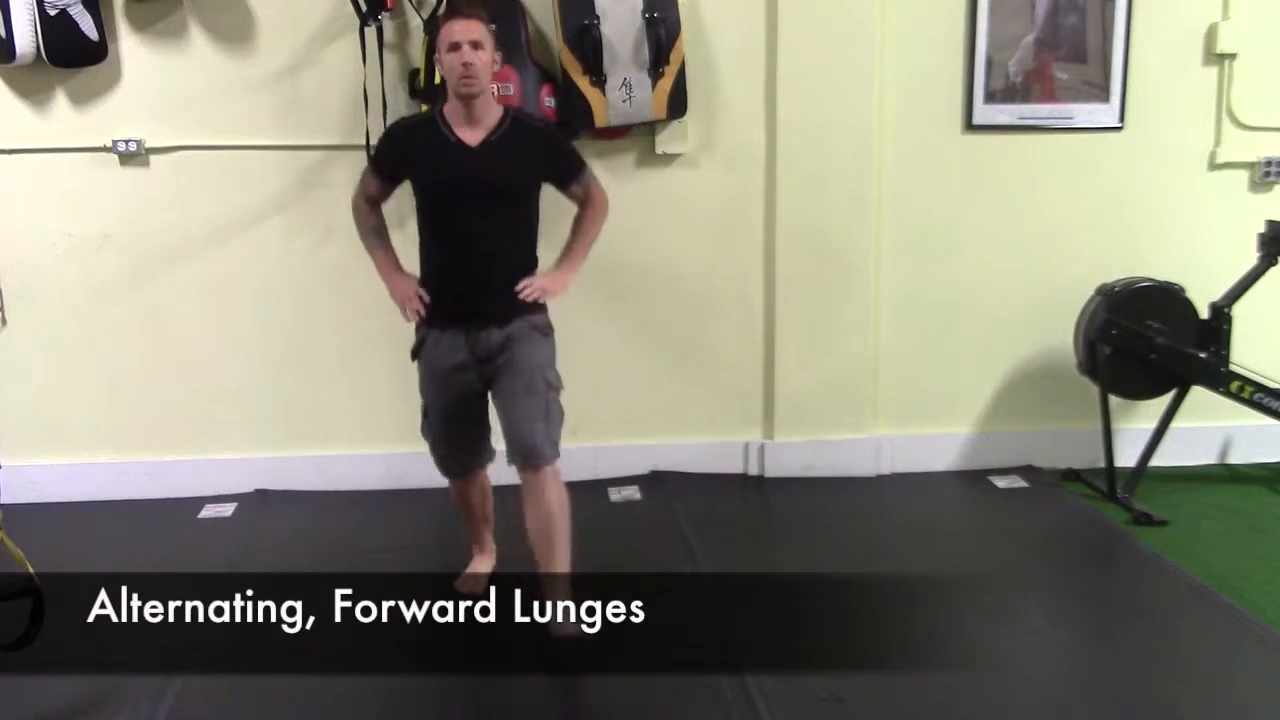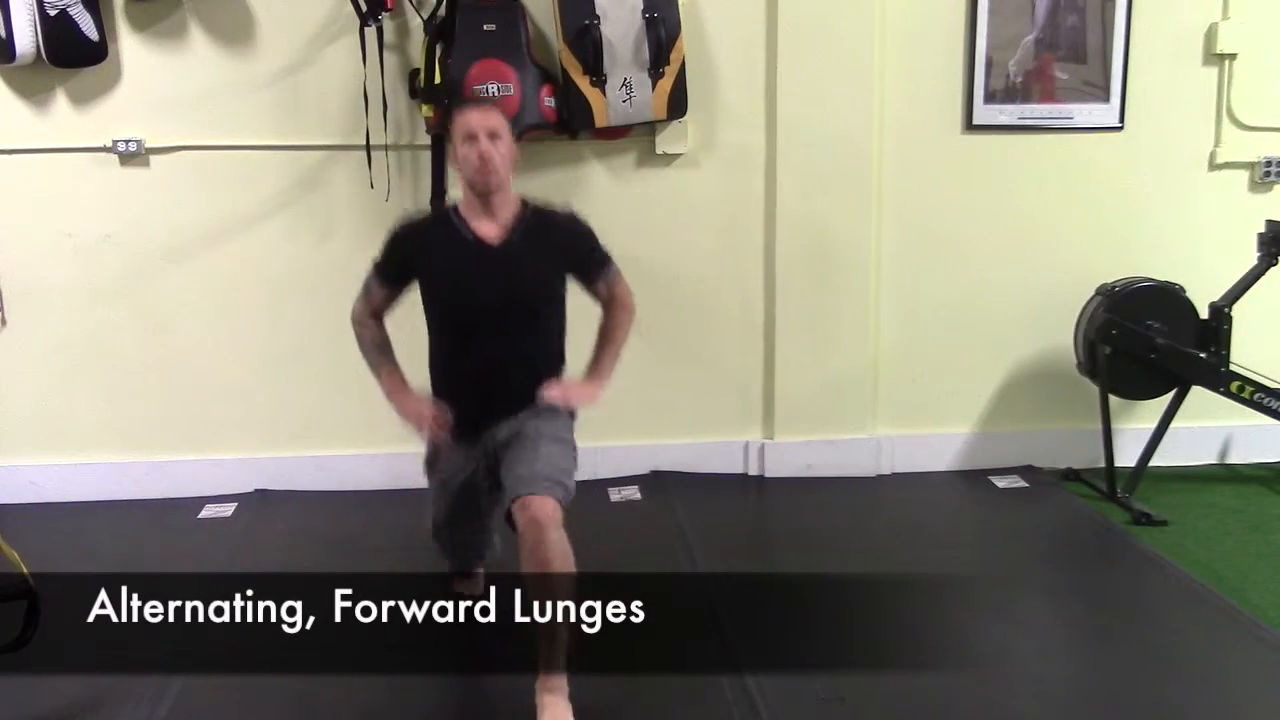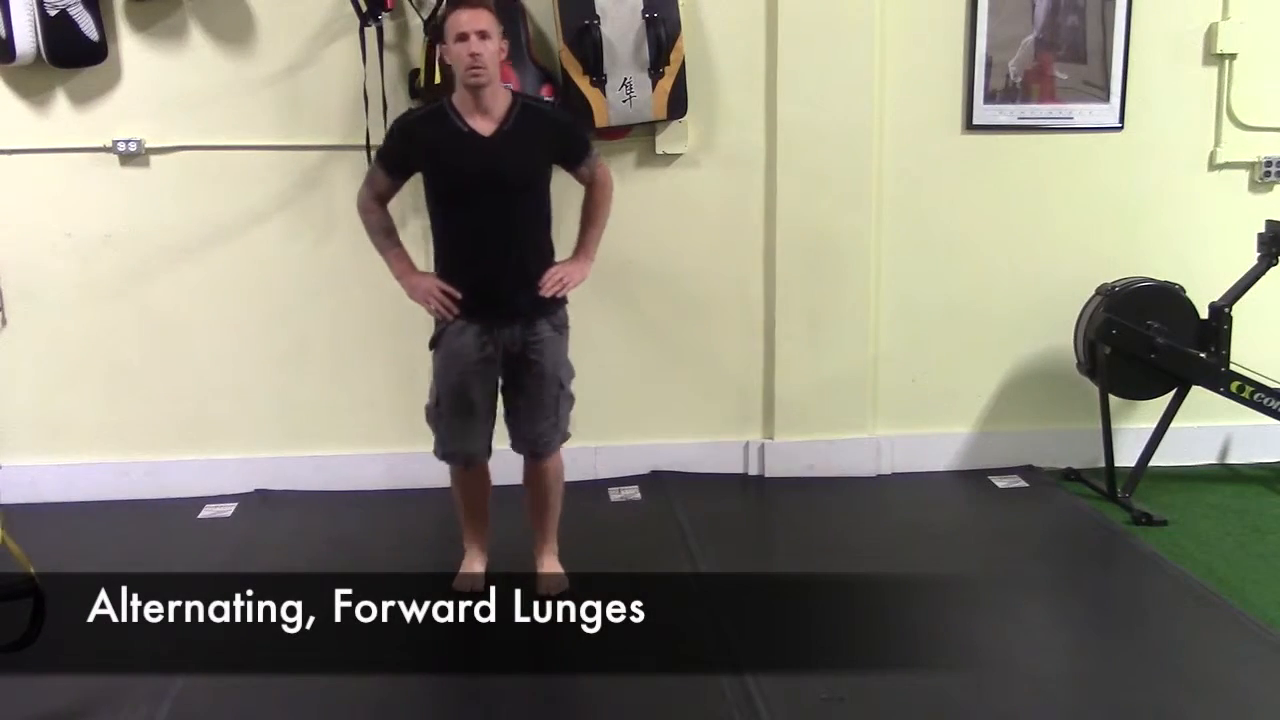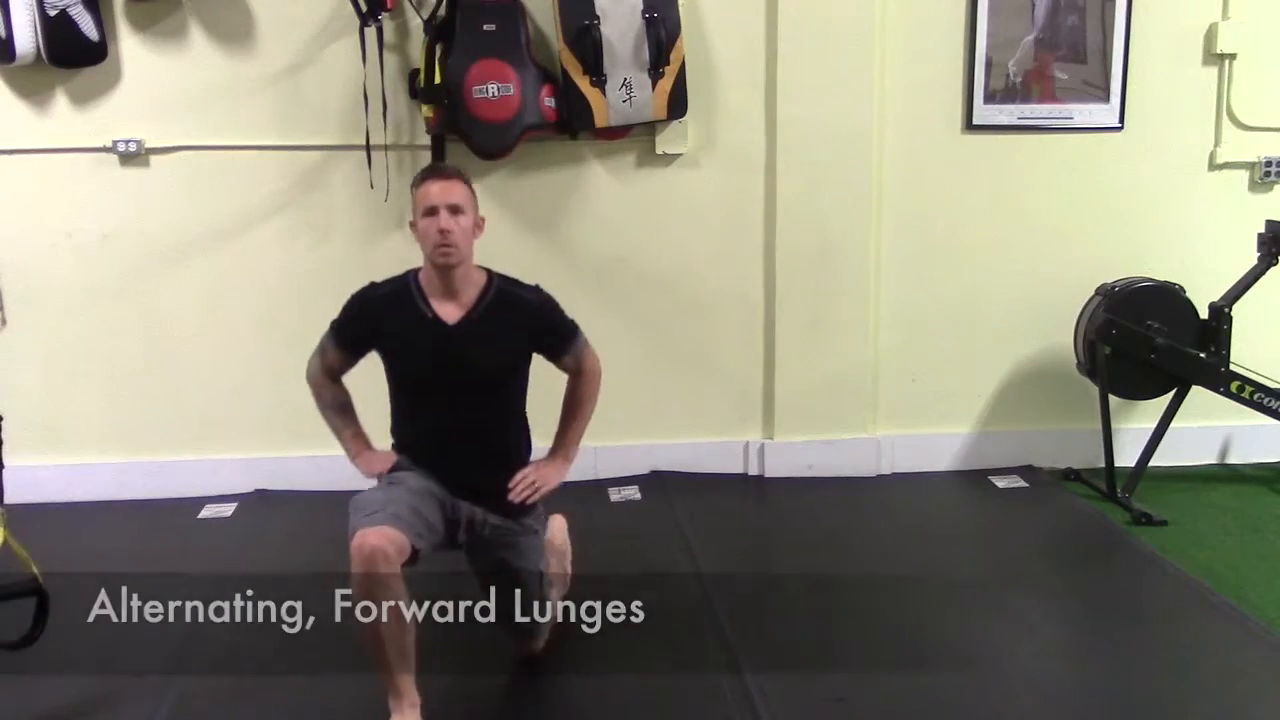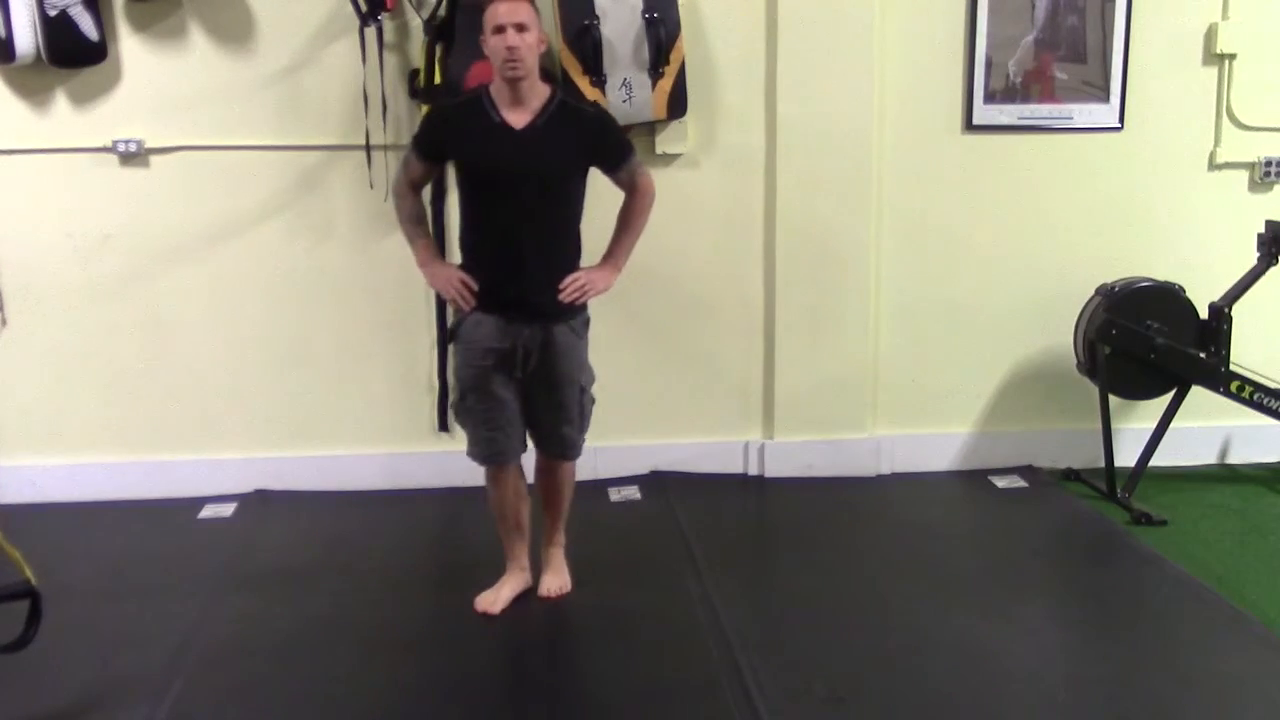
dt=1s
person 1, frame 1
left shoulder: (536, 137)
right shoulder: (410, 137)
left elbow: (594, 200)
right elbow: (365, 201)
left wrist: (564, 270)
right wrist: (391, 274)
left hip: (520, 324)
right hip: (445, 327)
left knee: (538, 459)
right knee: (459, 464)
left ankle: (560, 600)
right ankle: (483, 549)
person 1, frame 2
left shoulder: (558, 230)
right shoulder: (421, 238)
left elbow: (621, 300)
right elbow: (365, 314)
left wrist: (593, 380)
right wrist: (402, 395)
left hip: (535, 415)
right hip: (459, 424)
left knee: (539, 515)
right knee: (459, 551)
right ankle: (472, 573)
person 1, frame 3
left shoulder: (547, 122)
right shoulder: (419, 130)
left elbow: (599, 182)
right elbow: (371, 199)
left wrist: (582, 260)
right wrist: (407, 274)
left hip: (538, 316)
right hip: (462, 320)
left knee: (541, 447)
right knee: (463, 454)
left ankle: (546, 553)
right ankle: (475, 550)
person 1, frame 4
left shoulder: (524, 306)
right shoulder: (380, 305)
left elbow: (587, 370)
right elbow: (321, 371)
left wrist: (559, 461)
right wrist: (361, 449)
left hip: (504, 492)
right hip: (419, 476)
left knee: (532, 638)
right knee: (371, 549)
left ankle: (549, 535)
person 1, frame 5
left shoulder: (583, 121)
right shoulder: (453, 118)
left elbow: (641, 188)
right elbow: (407, 186)
left wrist: (610, 267)
right wrist: (430, 263)
left hip: (558, 314)
right hip: (482, 316)
left knee: (559, 448)
right knee: (497, 455)
left ankle: (555, 552)
right ankle: (516, 565)
